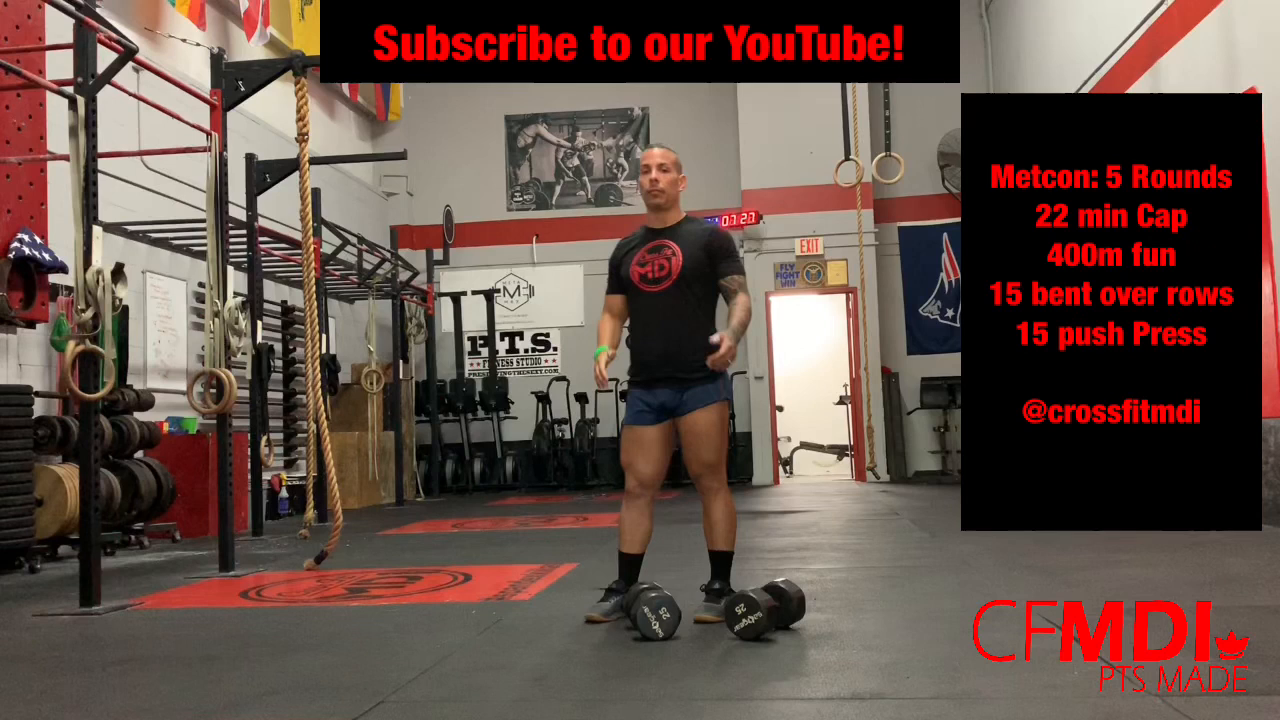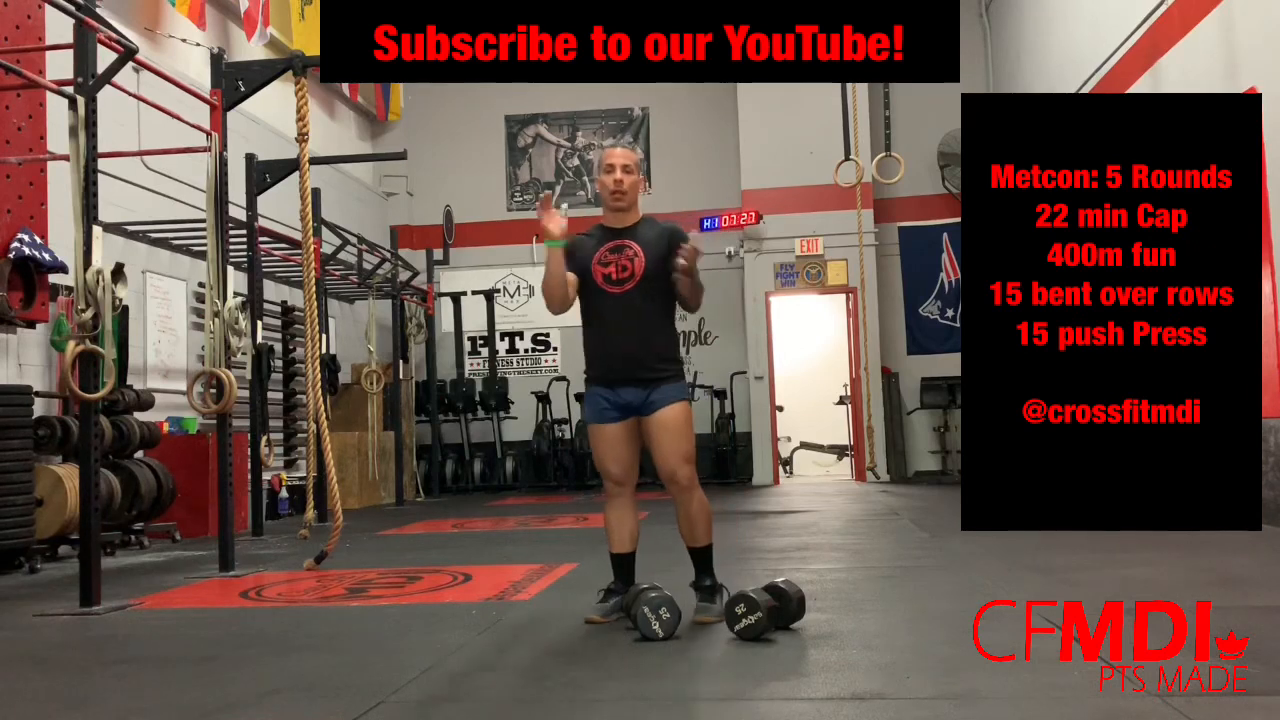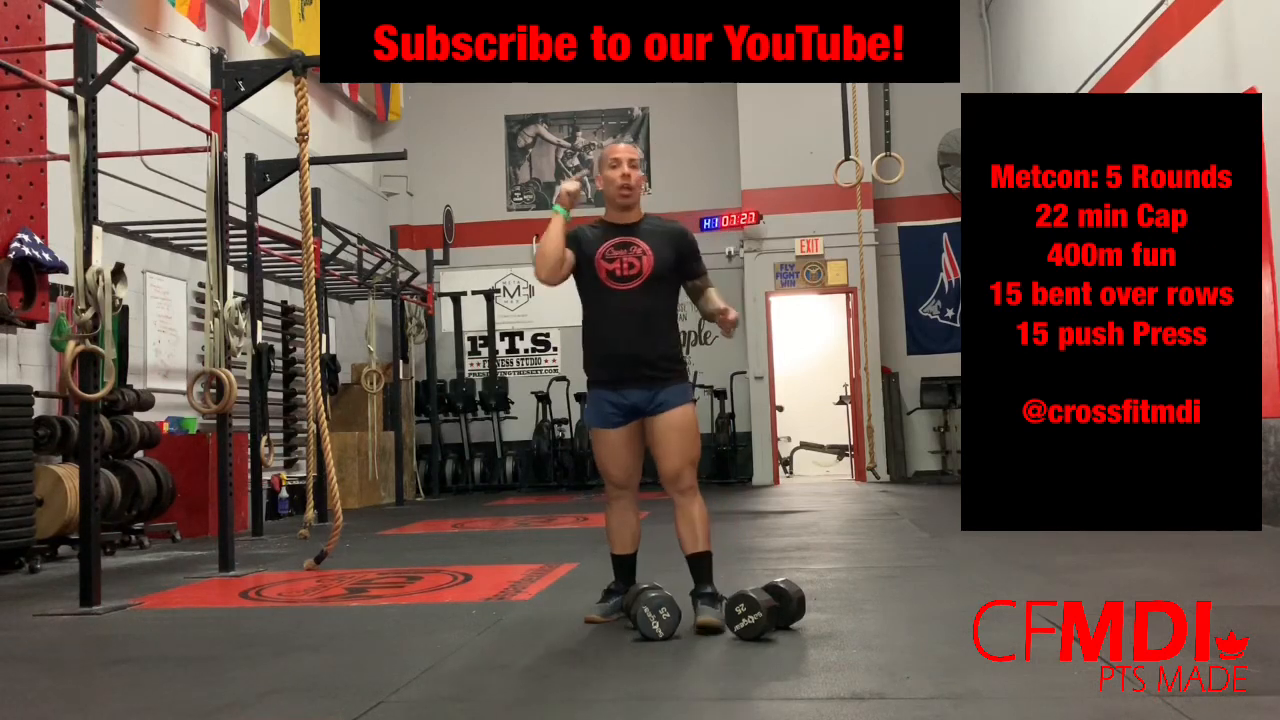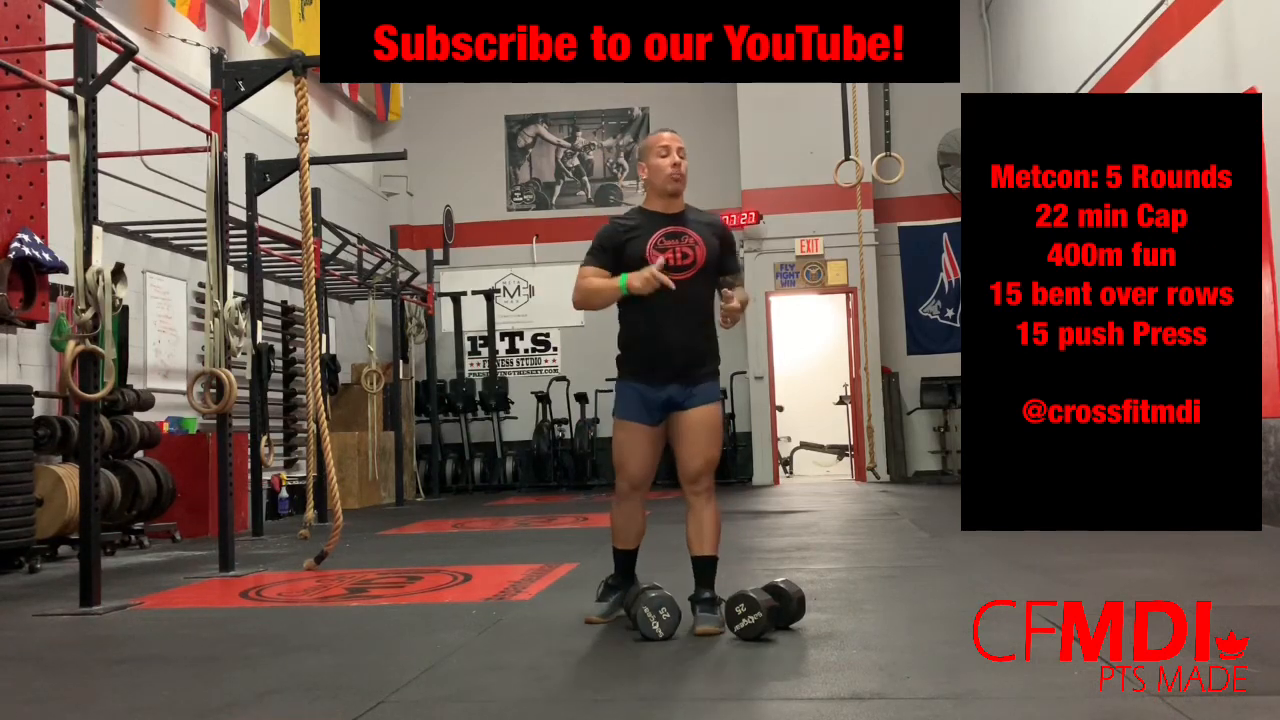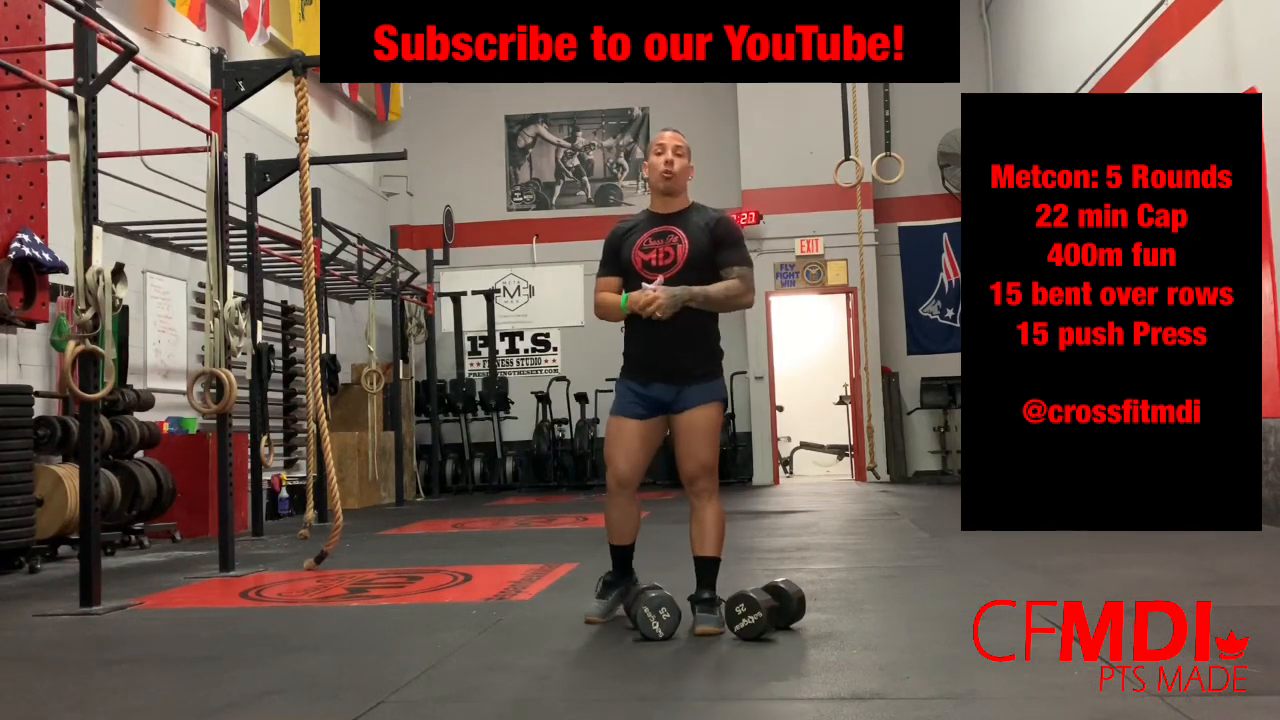
dt=0.4s
person 1, frame 1
left shoulder: (710, 237)
right shoulder: (626, 250)
left elbow: (739, 296)
right elbow: (613, 314)
left wrist: (732, 335)
right wrist: (603, 353)
left hip: (701, 382)
right hip: (645, 387)
left knee: (710, 481)
right knee: (637, 486)
left ankle: (720, 586)
right ankle: (624, 586)
person 1, frame 2
left shoulder: (665, 235)
right shoulder: (575, 244)
left elbow: (691, 301)
right elbow: (557, 302)
left wrist: (689, 273)
right wrist: (557, 245)
left hip: (662, 380)
right hip: (605, 387)
left knee: (682, 480)
right knee: (617, 485)
left ankle: (707, 584)
right ankle: (623, 587)
person 1, frame 3
left shoulder: (673, 235)
right shoulder: (582, 238)
left elbow: (701, 289)
right elbow: (547, 274)
left wrist: (720, 311)
right wrist: (561, 211)
left hip: (666, 382)
right hip: (608, 387)
left knee: (682, 482)
right knee: (619, 488)
left ankle: (705, 591)
right ankle: (623, 587)
person 1, frame 4
left shoulder: (712, 229)
right shoulder: (619, 230)
left elbow: (735, 288)
right elbow: (582, 294)
left wrist: (735, 305)
right wrist: (631, 281)
left hip: (698, 380)
right hip: (639, 382)
left knee: (699, 483)
right knee: (629, 485)
left ankle: (705, 596)
right ankle: (622, 581)
person 1, frame 5
left shoulder: (716, 225)
right shoulder: (623, 234)
left elbow: (744, 291)
right elbow: (602, 303)
left wrist: (683, 294)
right wrist: (632, 300)
left hip: (697, 379)
right hip: (637, 380)
left knee: (701, 484)
right knee: (619, 482)
left ankle: (706, 595)
right ankle: (619, 576)
